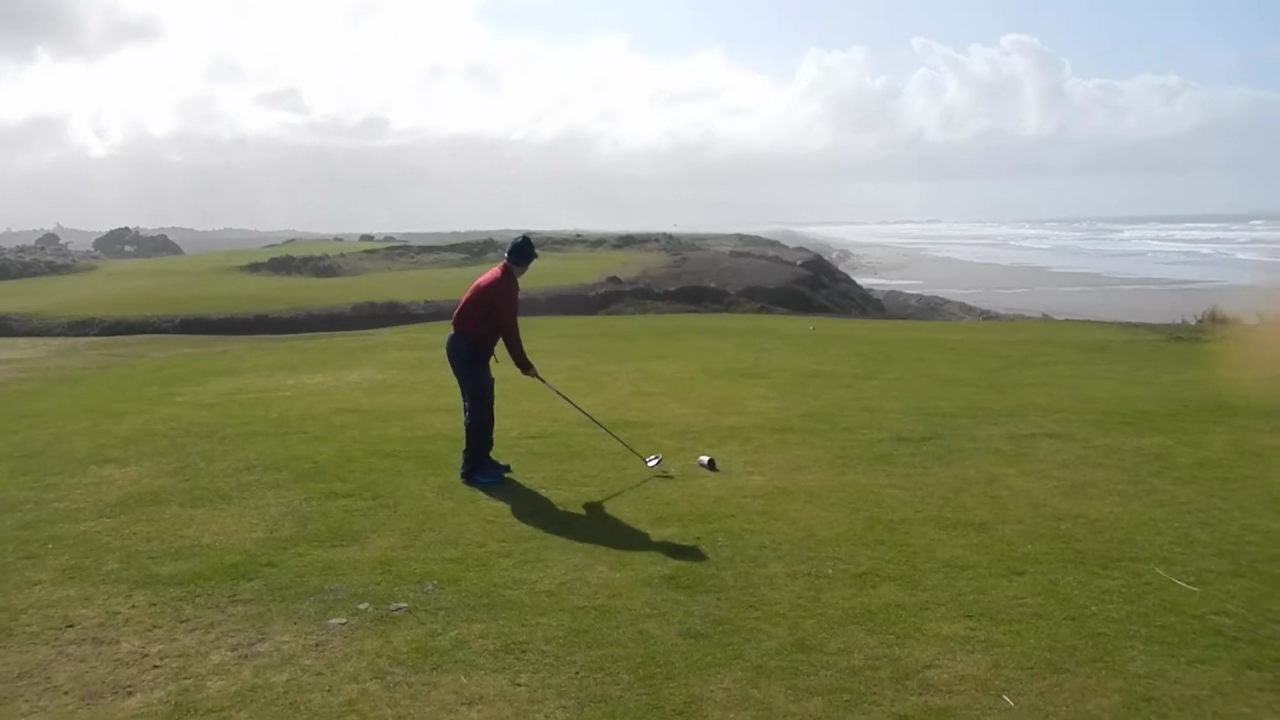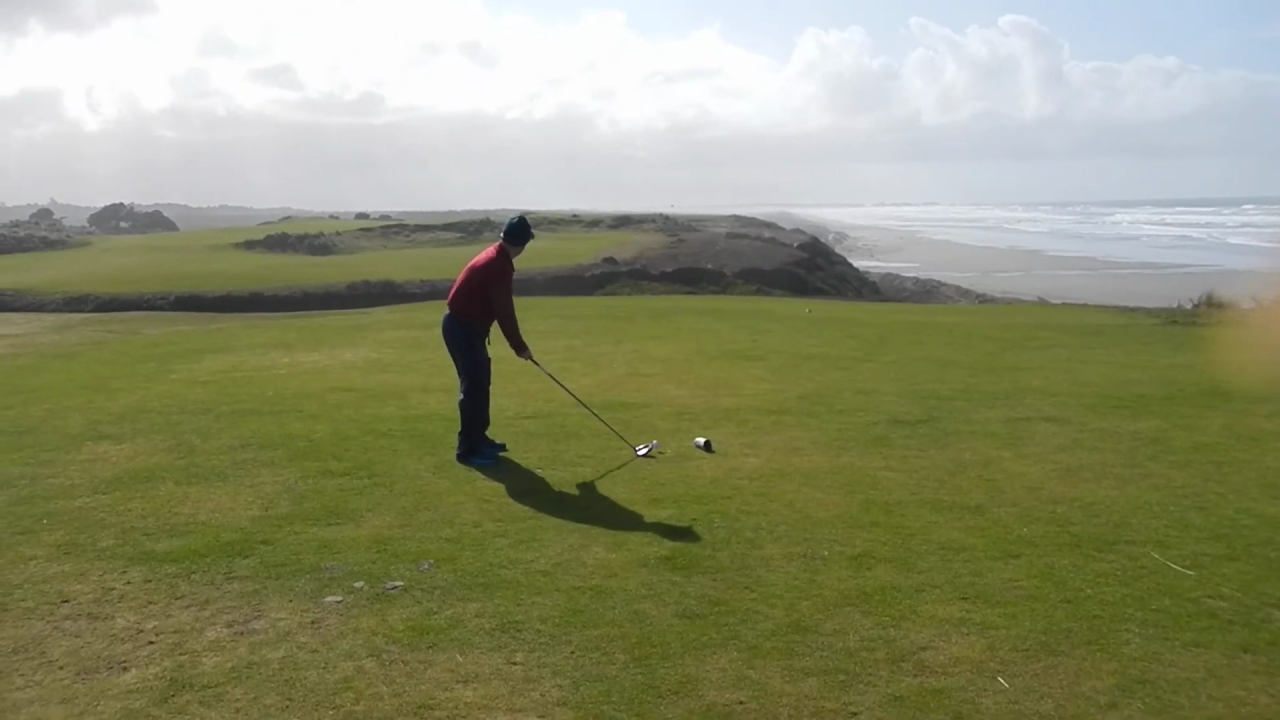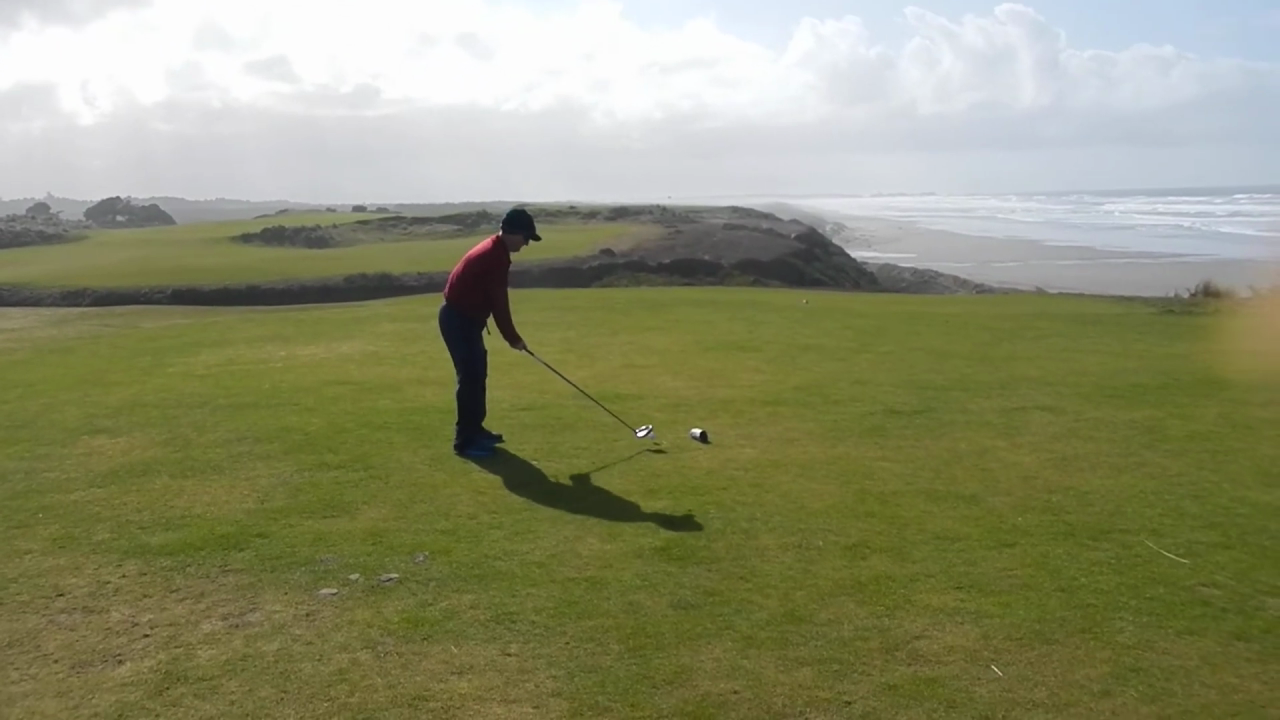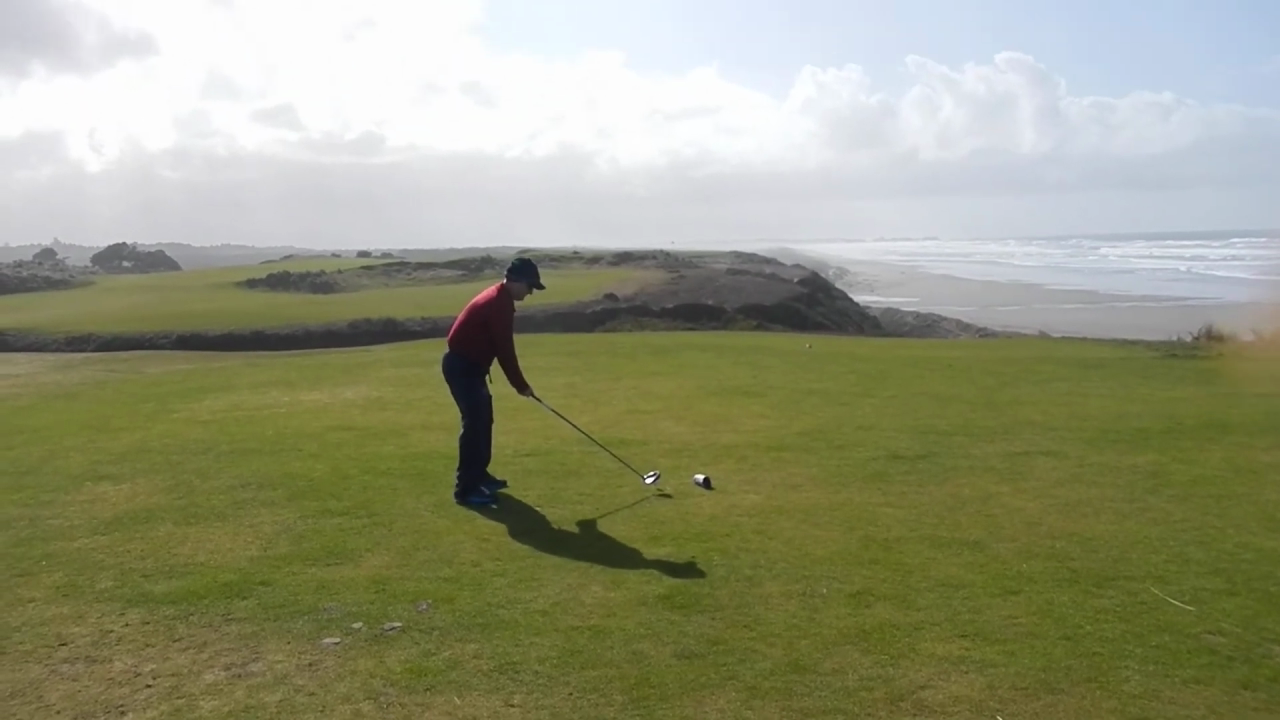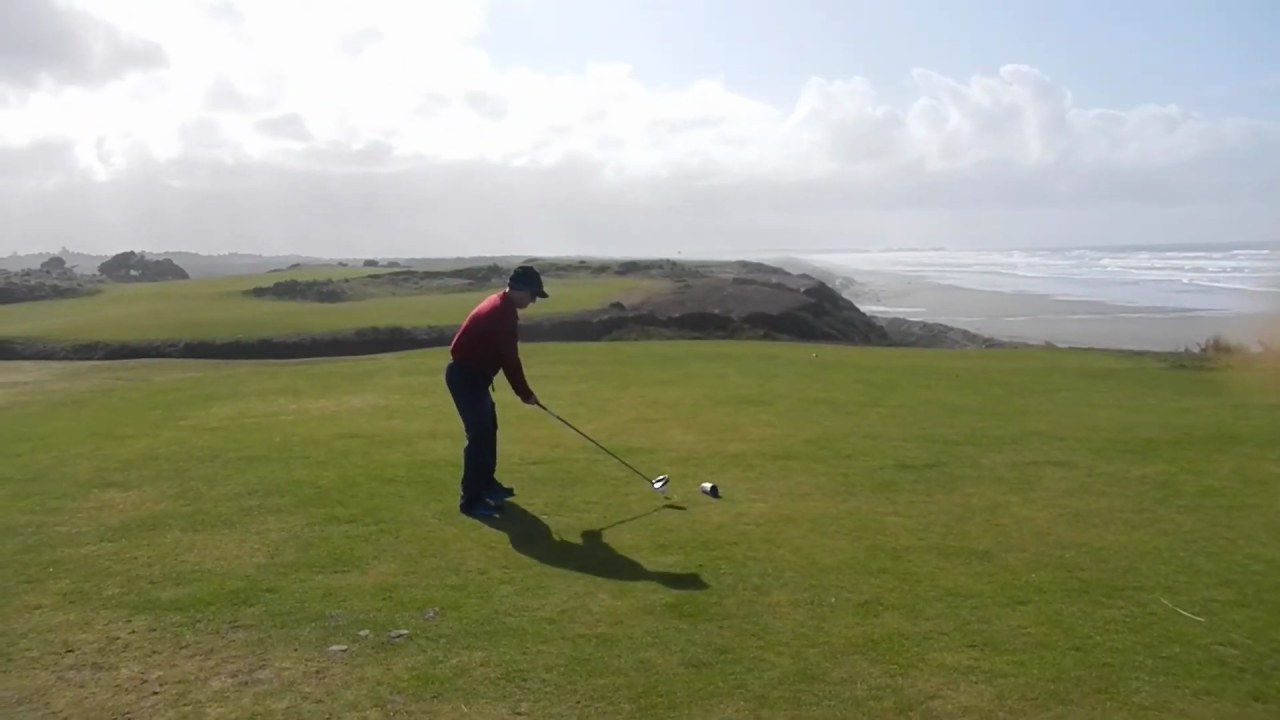
dt=1s
person 1, frame 1
left shoulder: (499, 277)
right shoulder: (504, 285)
left elbow: (502, 326)
right elbow: (509, 331)
left wrist: (522, 362)
right wrist: (524, 364)
left hip: (470, 344)
right hip: (467, 347)
left knee: (483, 403)
right knee: (478, 406)
left ankle: (482, 459)
right ankle: (472, 468)
person 1, frame 2
left shoulder: (495, 257)
right shoulder: (498, 265)
left elbow: (503, 307)
right elbow: (503, 311)
left wrist: (517, 343)
right wrist: (519, 346)
left hip: (467, 324)
right hip: (462, 326)
left knee: (480, 382)
right knee: (473, 386)
left ankle: (479, 438)
right ankle: (467, 448)
person 1, frame 3
left shoulder: (492, 250)
right shoulder: (495, 257)
left elbow: (494, 300)
right elbow: (499, 303)
left wrist: (510, 336)
right wrist: (513, 337)
left hip: (464, 316)
right hip: (458, 318)
left knee: (477, 374)
right knee: (470, 376)
left ankle: (475, 429)
right ankle: (464, 439)
person 1, frame 4
left shoulder: (497, 297)
right shoulder: (500, 304)
left elbow: (499, 346)
right elbow: (505, 350)
left wrist: (517, 382)
right wrist: (521, 384)
left hip: (467, 362)
right hip: (462, 365)
left knee: (483, 420)
right knee: (474, 422)
left ankle: (479, 474)
right ankle: (465, 487)
person 1, frame 5
left shoulder: (499, 305)
right shoulder: (503, 313)
left elbow: (504, 356)
right elbow: (510, 359)
left wrist: (522, 391)
right wrist: (525, 393)
left hip: (470, 372)
right hip: (466, 375)
left knee: (487, 429)
right knee: (479, 434)
left ankle: (486, 482)
right ankle: (471, 498)
